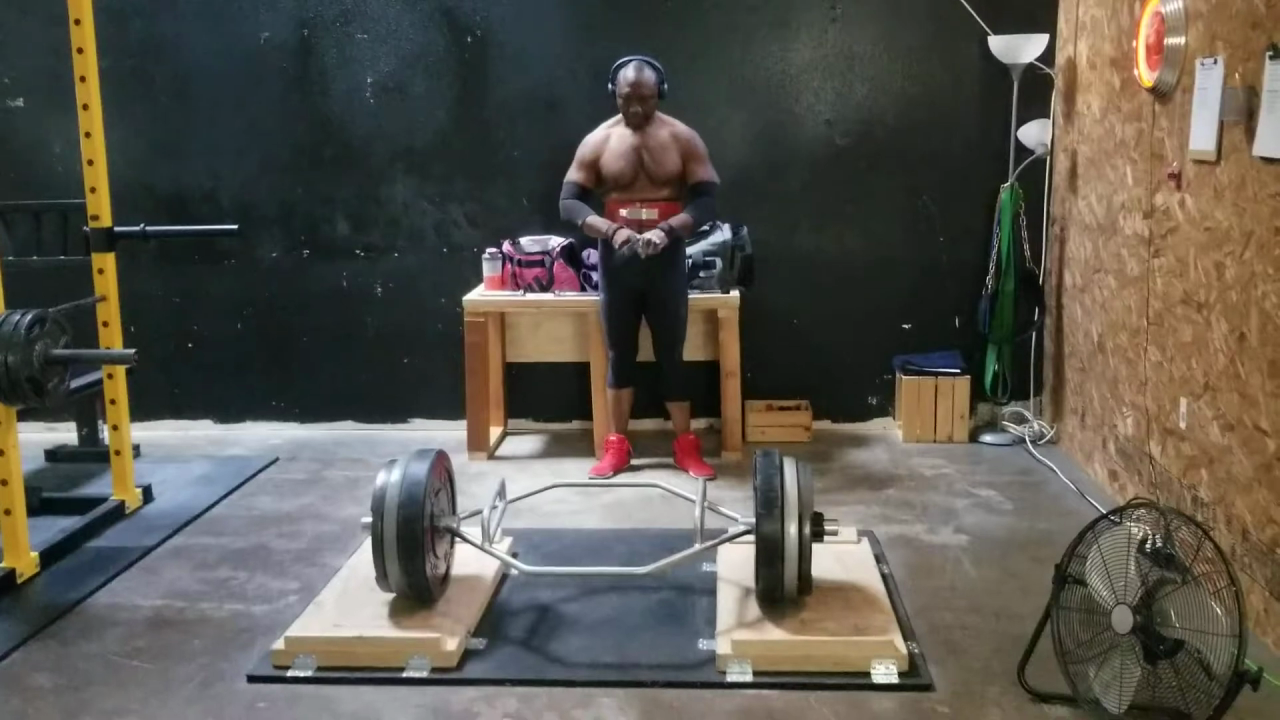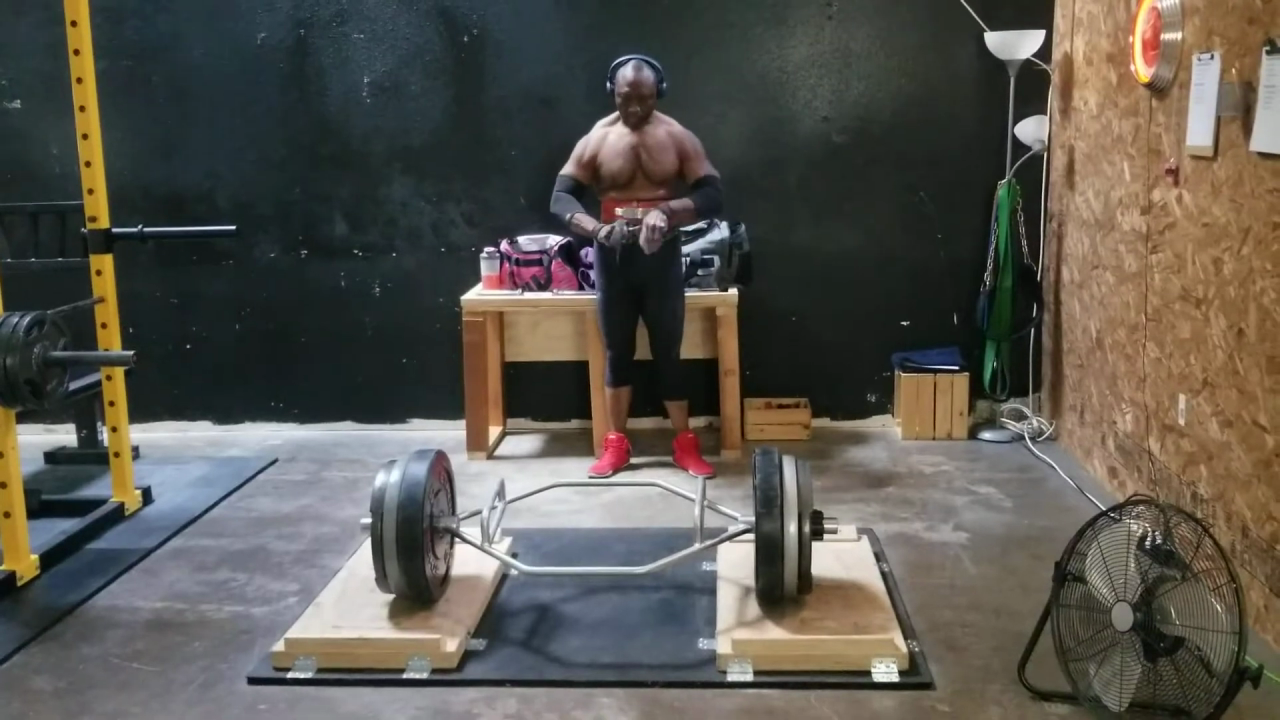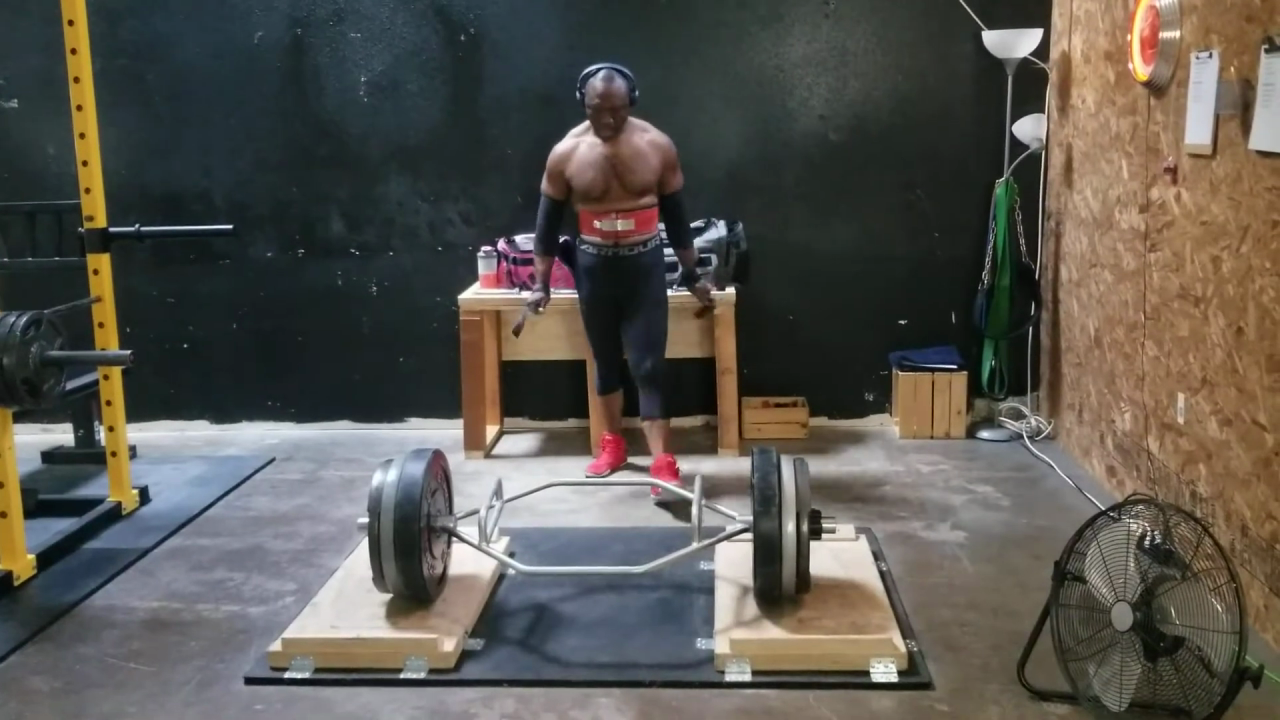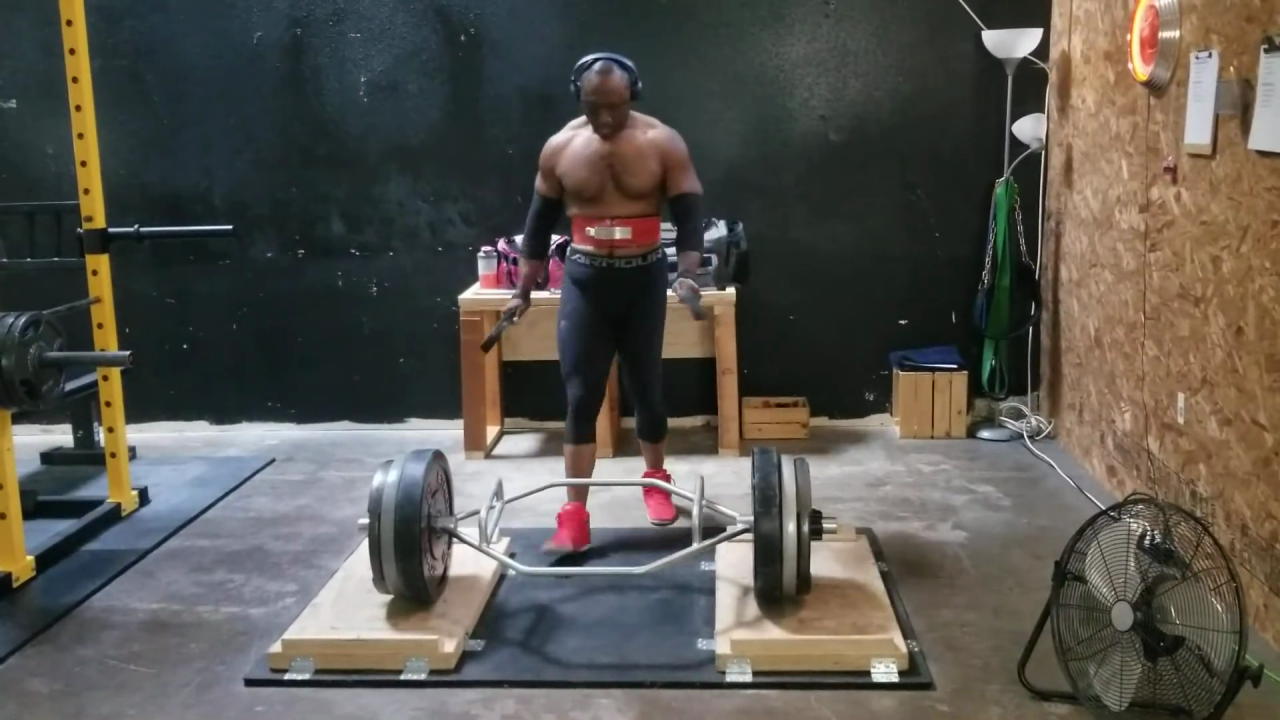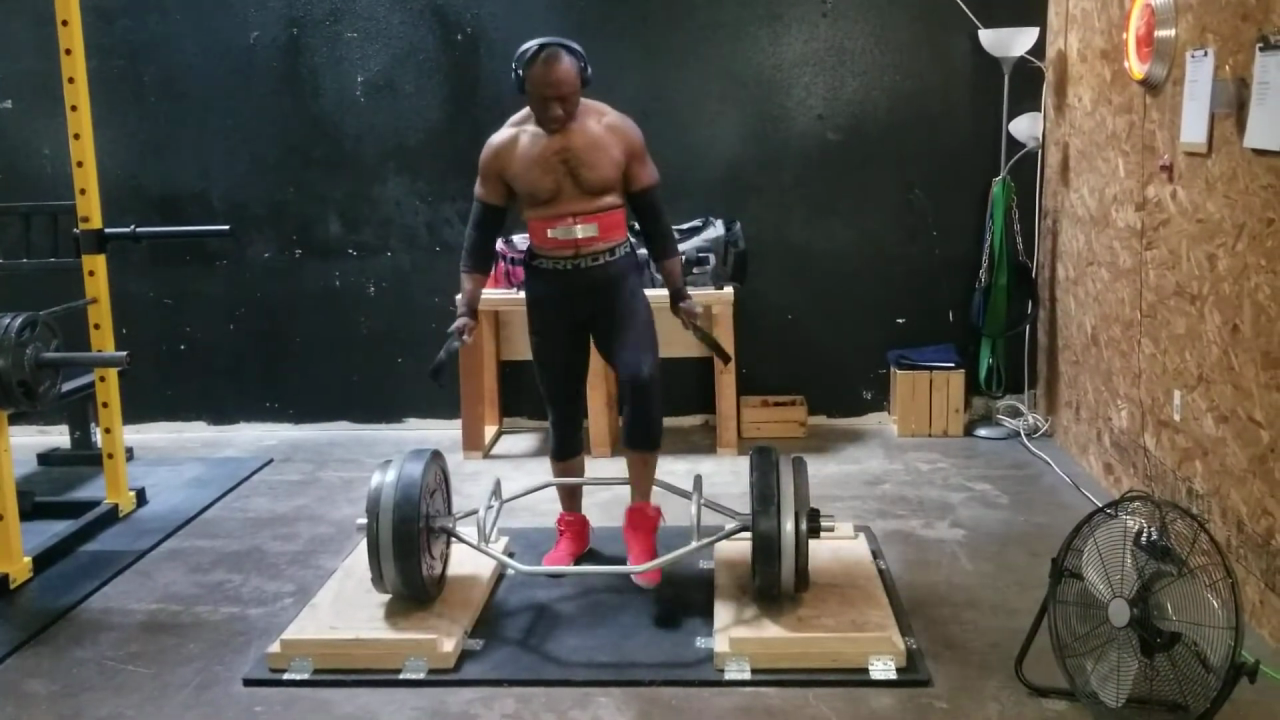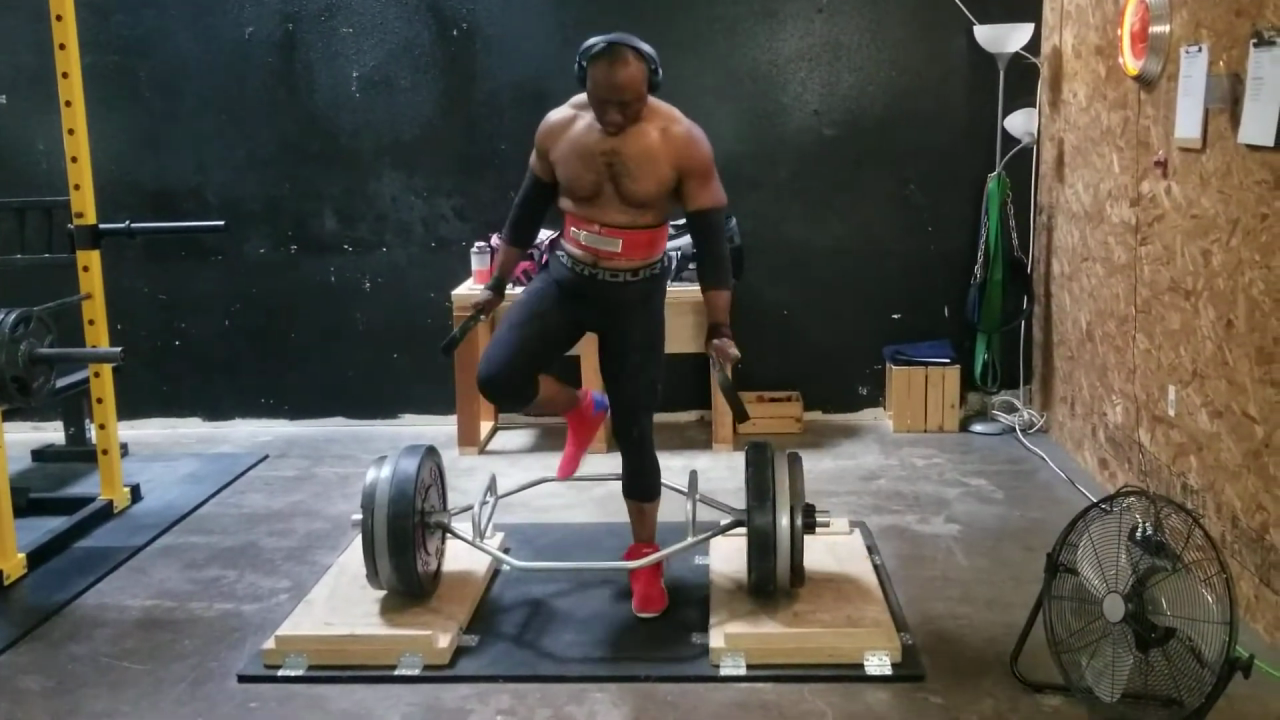
dt=0.7s
person 1, frame 1
left shoulder: (683, 139)
right shoulder: (597, 142)
left elbow: (707, 200)
right elbow: (569, 202)
left wrist: (667, 230)
right wrist: (609, 229)
left hip: (667, 257)
right hip: (617, 258)
left knee: (671, 354)
right knee: (619, 354)
left ankle: (685, 445)
right ankle: (617, 444)
person 1, frame 2
left shoulder: (680, 138)
right shoulder: (595, 140)
left elbow: (713, 196)
right elbow: (561, 196)
left wrist: (667, 211)
right wrist: (595, 228)
left hip: (662, 255)
right hip: (613, 256)
left knee: (668, 353)
right knee: (617, 352)
left ankle: (685, 443)
right ankle: (616, 443)
person 1, frame 3
left shoulder: (658, 145)
right shoulder: (565, 153)
left elbow: (675, 212)
right elbow: (548, 220)
left wrist: (692, 275)
right wrist: (541, 283)
left hip: (644, 264)
right hip: (594, 266)
left knee: (647, 366)
right knee: (606, 361)
left ankle: (663, 465)
right ankle: (612, 443)
person 1, frame 4
left shoulder: (664, 143)
right shoulder: (559, 148)
left elbow: (689, 216)
right elbow: (540, 221)
left wrist: (686, 272)
right wrist: (524, 289)
left hip: (644, 278)
right hip: (583, 280)
left knee: (644, 388)
right knee: (581, 398)
left ankle: (655, 481)
right ankle: (574, 519)
person 1, frame 5
left shoulder: (619, 131)
right shoulder: (502, 147)
left elbow: (652, 215)
right elbow: (482, 231)
left wrist: (679, 291)
right wrist: (467, 307)
left hip: (615, 272)
right hip: (548, 284)
left knee: (643, 379)
right knee: (563, 408)
left ankle: (640, 514)
right ankle: (573, 525)
person 1, frame 6
left shoulder: (685, 142)
right shoulder: (558, 126)
left elbow: (711, 239)
right elbow: (529, 208)
left wrist: (718, 329)
right wrist: (497, 283)
left hip: (636, 293)
right hip: (564, 276)
left knee: (634, 431)
right knee: (495, 376)
left ankle: (645, 558)
right ankle: (579, 409)
